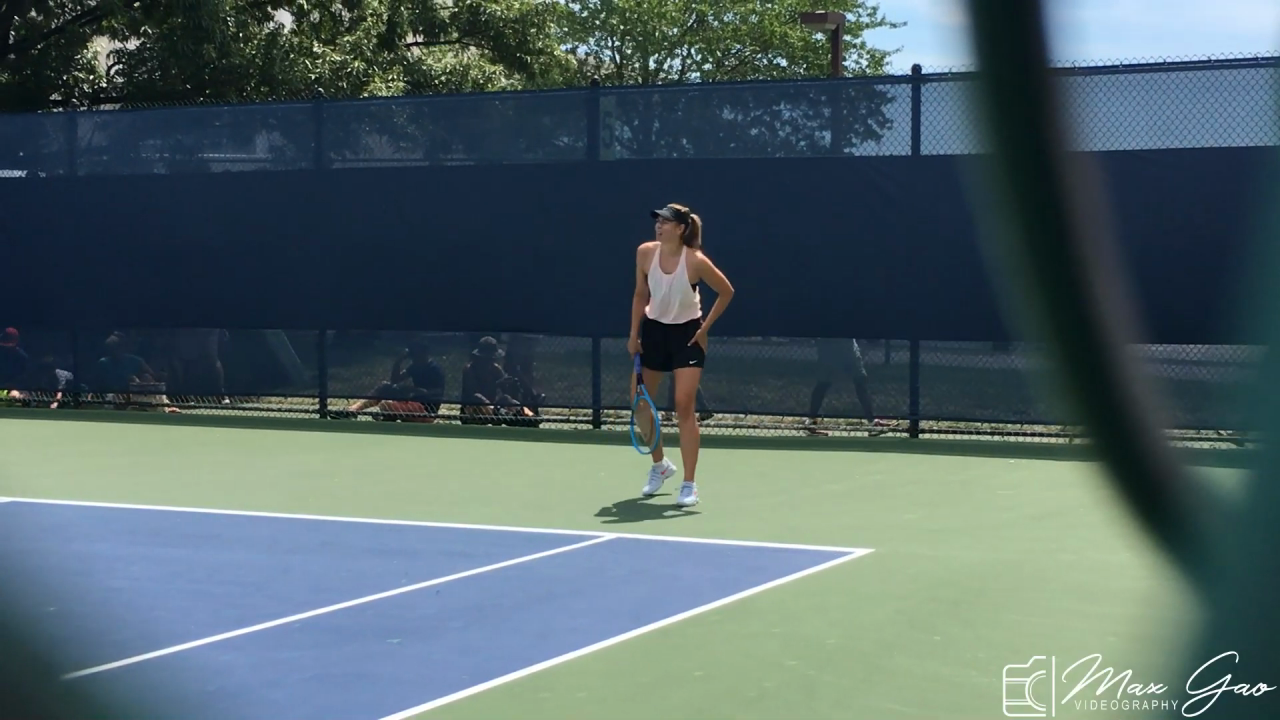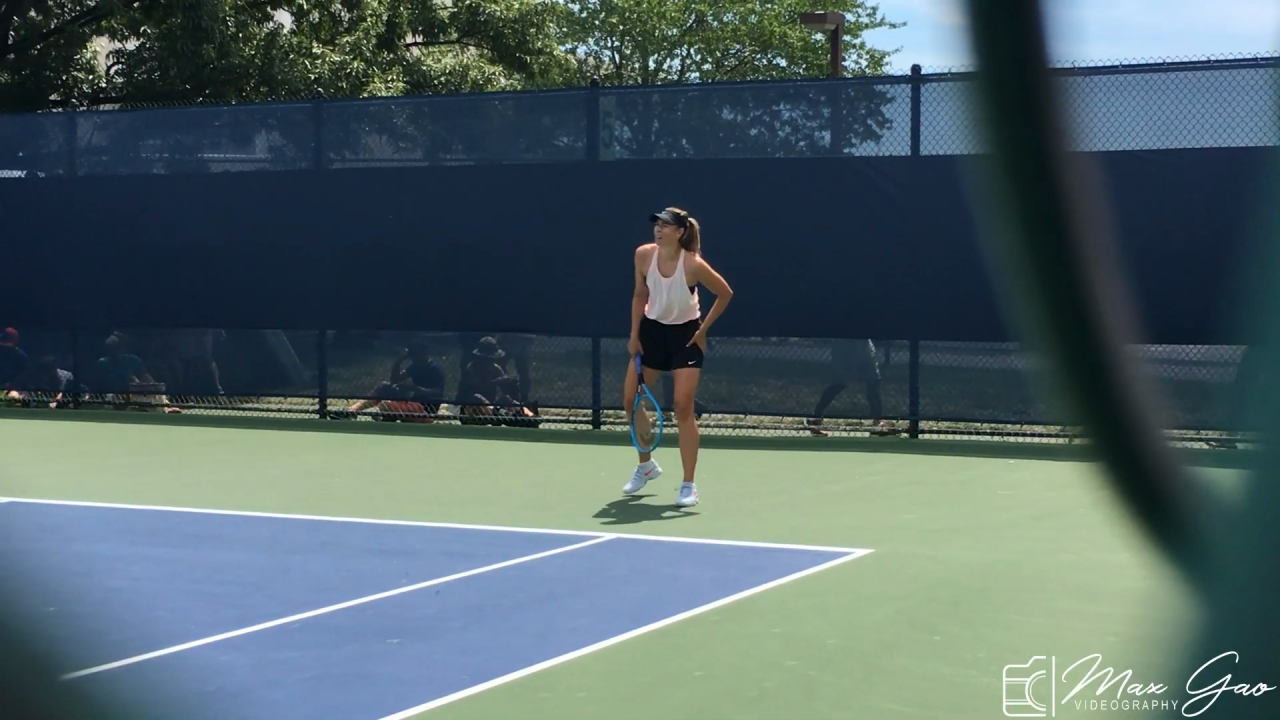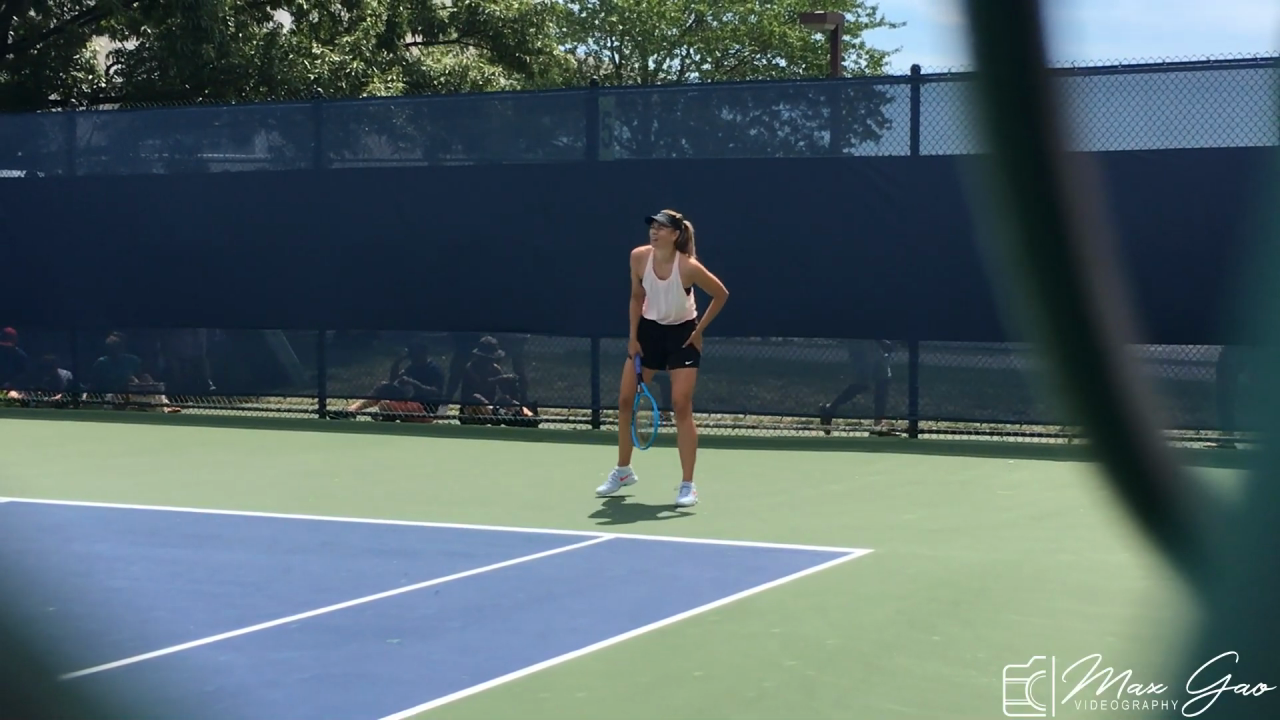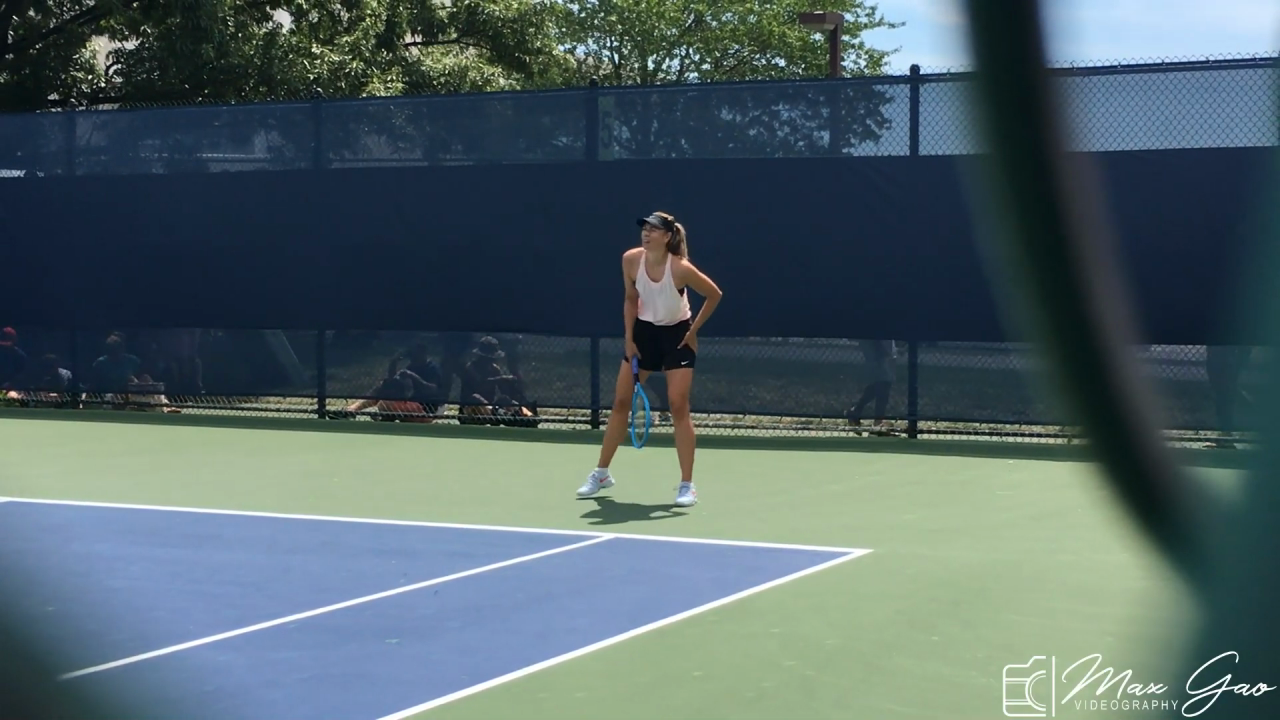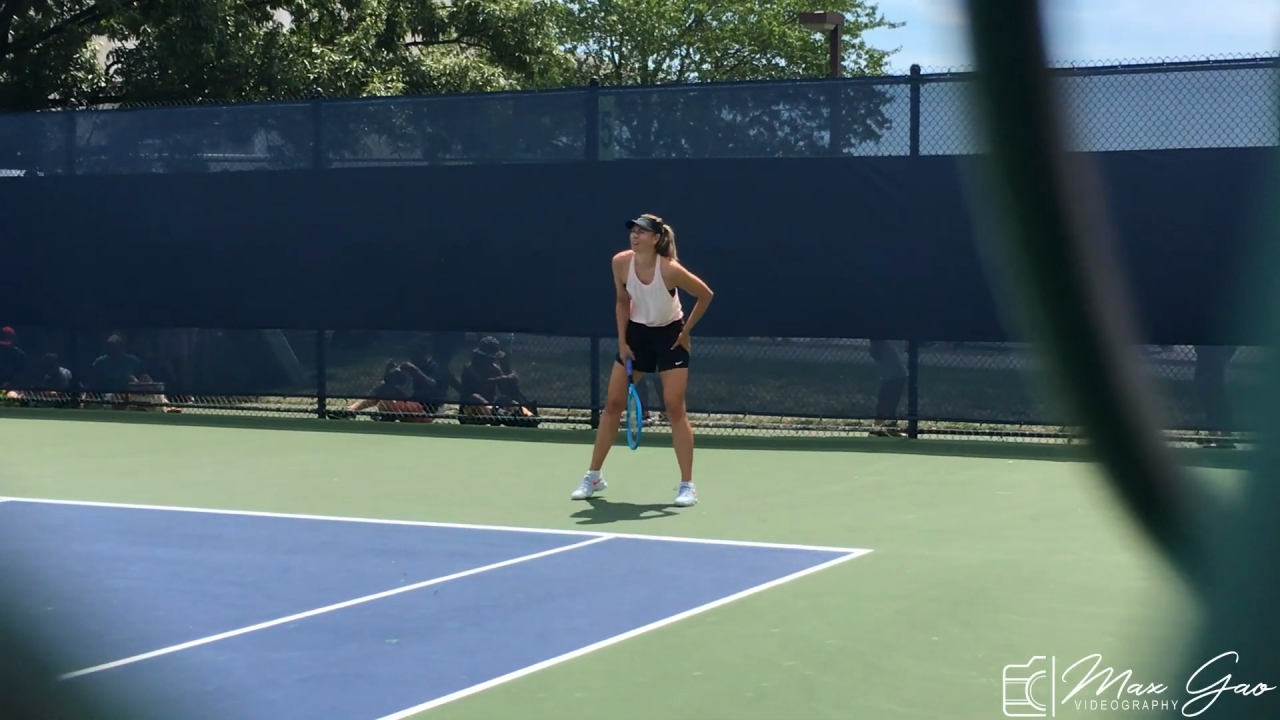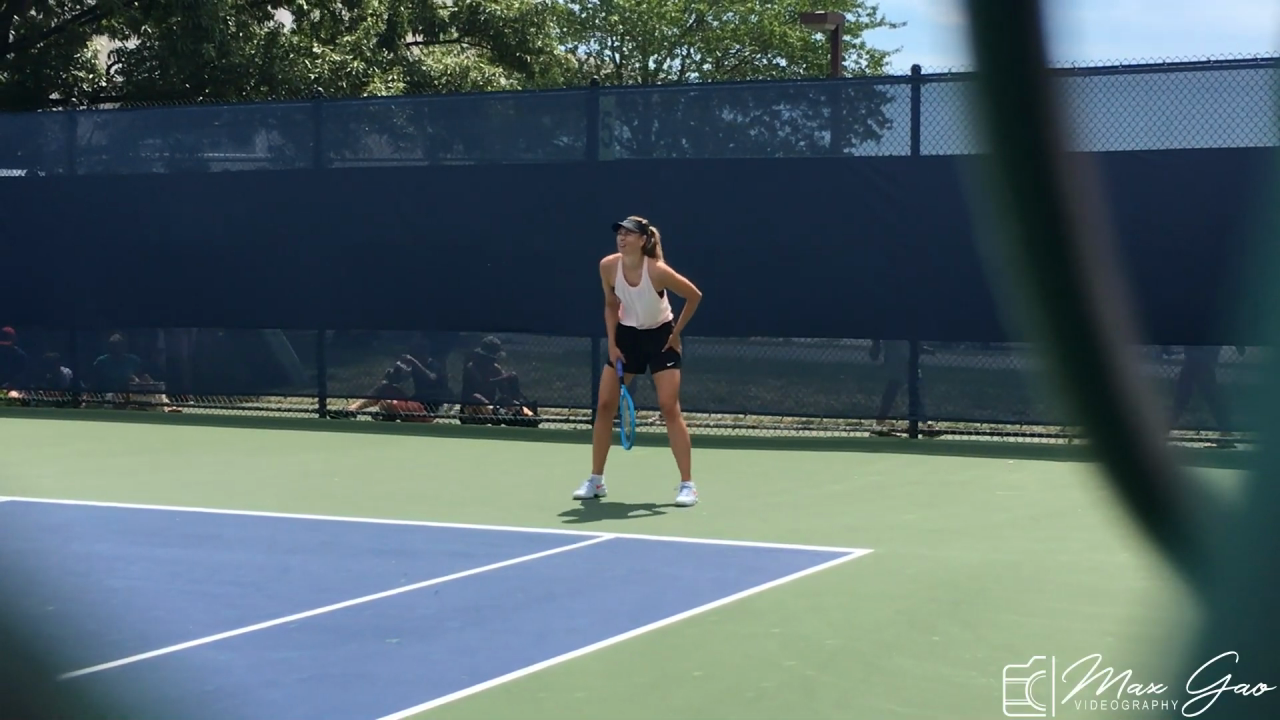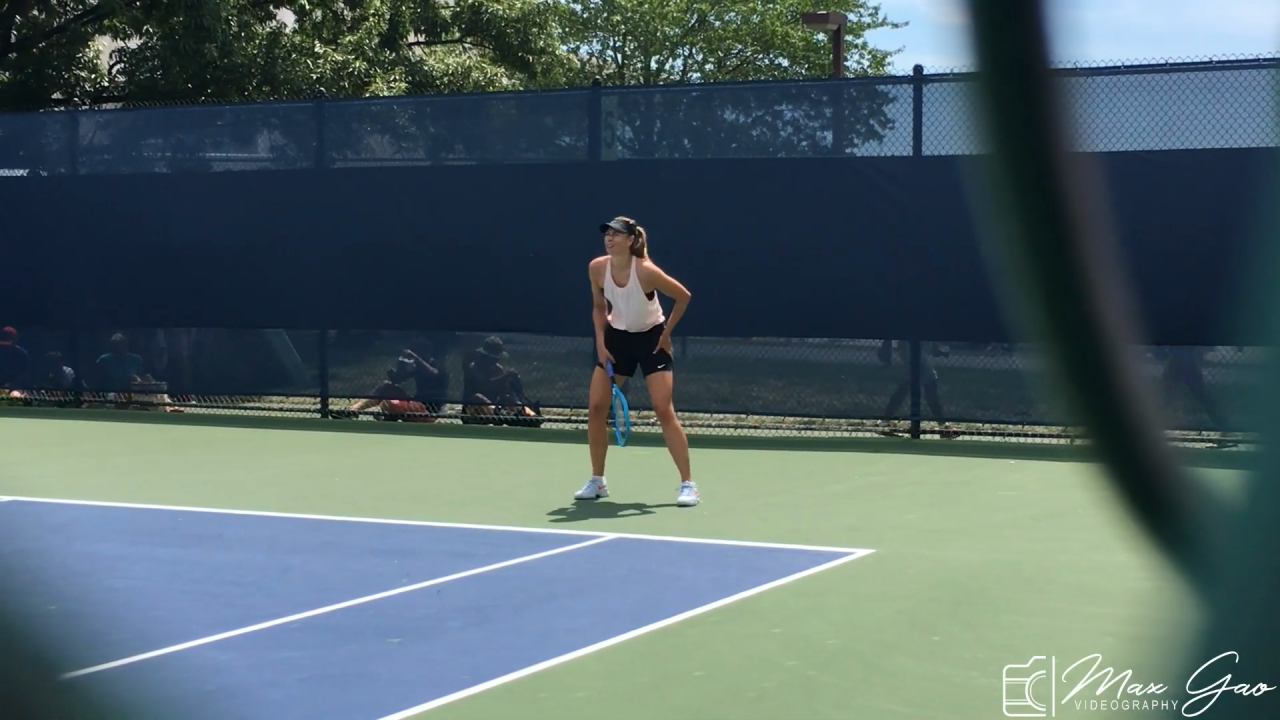
dt=0.1s
person 1, frame 1
left shoulder: (696, 261)
right shoulder: (645, 252)
left elbow: (727, 292)
right elbow: (640, 295)
left wrist: (705, 327)
right wrist: (634, 333)
left hip: (687, 333)
right hip: (653, 330)
left knee: (683, 406)
left ankle: (689, 485)
right ankle: (661, 464)
person 1, frame 2
left shoulder: (693, 264)
right shoulder: (643, 254)
left elbow: (725, 294)
right elbow: (640, 296)
left wrist: (704, 328)
right wrist: (634, 334)
left hip: (686, 333)
right hip: (652, 329)
left knee: (682, 407)
right knee: (631, 400)
left ankle: (688, 485)
right ankle: (645, 465)
person 1, frame 3
left shoulder: (688, 266)
right shoulder: (638, 256)
left elbow: (721, 294)
right elbow: (637, 297)
left wrist: (699, 329)
right wrist: (633, 336)
left hip: (683, 333)
right hip: (649, 330)
left knee: (681, 407)
right knee: (625, 400)
left ankle: (688, 485)
right ankle: (622, 470)
person 1, frame 4
left shoulder: (680, 267)
right shoulder: (631, 259)
left elbow: (715, 295)
right elbow: (631, 300)
left wrist: (694, 330)
right wrist: (628, 338)
left hip: (677, 334)
right hip: (644, 331)
left knee: (678, 408)
right knee: (621, 402)
left ankle: (687, 485)
right ankle: (601, 473)
person 1, frame 5
left shoulder: (669, 268)
right shoulder: (620, 262)
left elbow: (706, 295)
right elbow: (622, 302)
left wrist: (686, 330)
right wrist: (622, 340)
left hip: (670, 335)
right hip: (636, 333)
left knee: (675, 408)
right knee: (613, 402)
left ankle: (687, 485)
right ankle: (593, 476)
person 1, frame 6
left shoulder: (657, 270)
right shoulder: (608, 265)
left elbow: (694, 296)
right elbow: (611, 305)
left wrist: (677, 332)
right wrist: (611, 343)
left hip: (660, 337)
right hip: (626, 335)
left knee: (670, 409)
right knee: (605, 405)
left ankle: (687, 484)
right ankle: (596, 480)
person 1, frame 7
left shoulder: (645, 270)
right shoulder: (597, 267)
left elbow: (683, 296)
left wrist: (667, 332)
right wrist: (600, 341)
left hip: (651, 340)
right hip: (617, 338)
left knee: (664, 411)
right knee: (596, 407)
left ankle: (688, 484)
right ankle: (597, 481)
